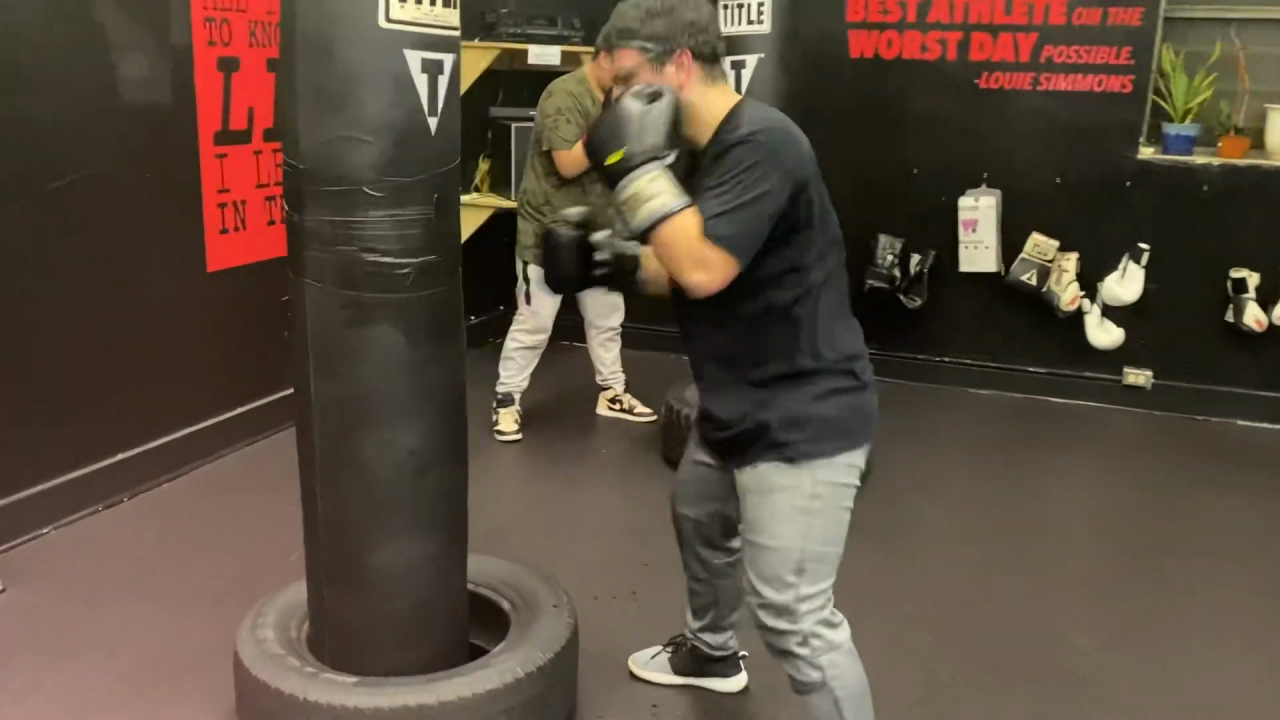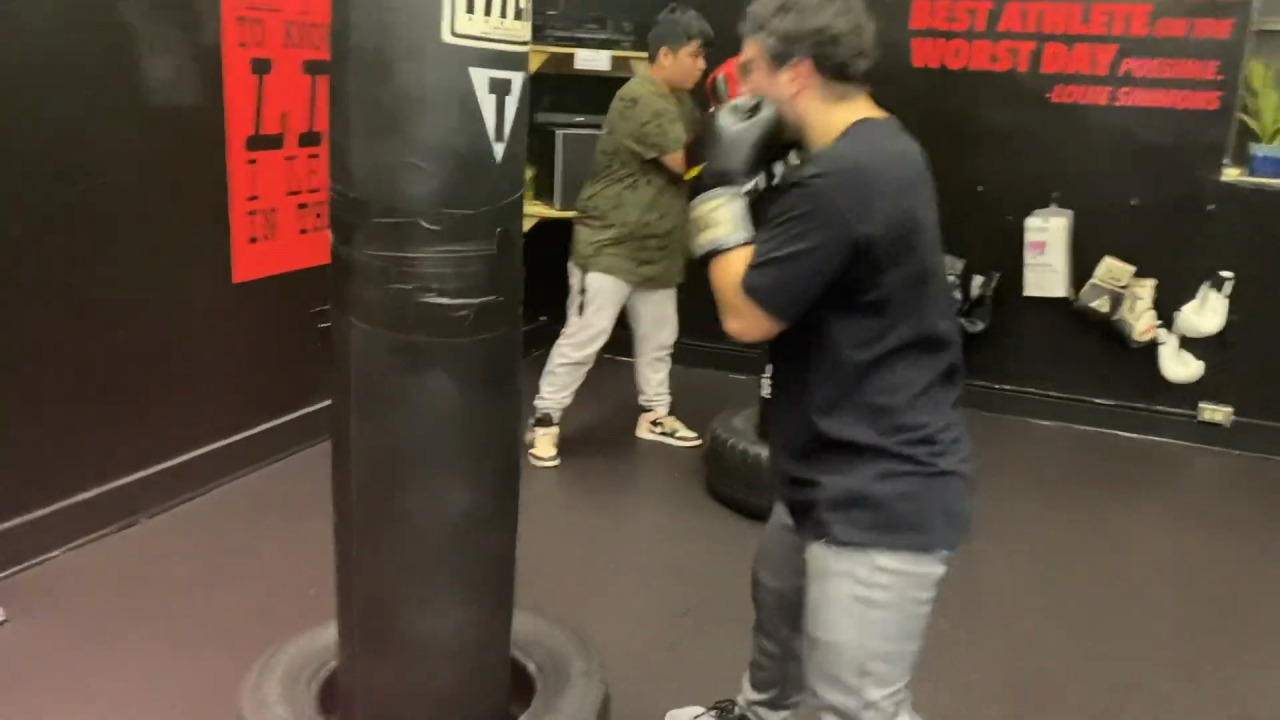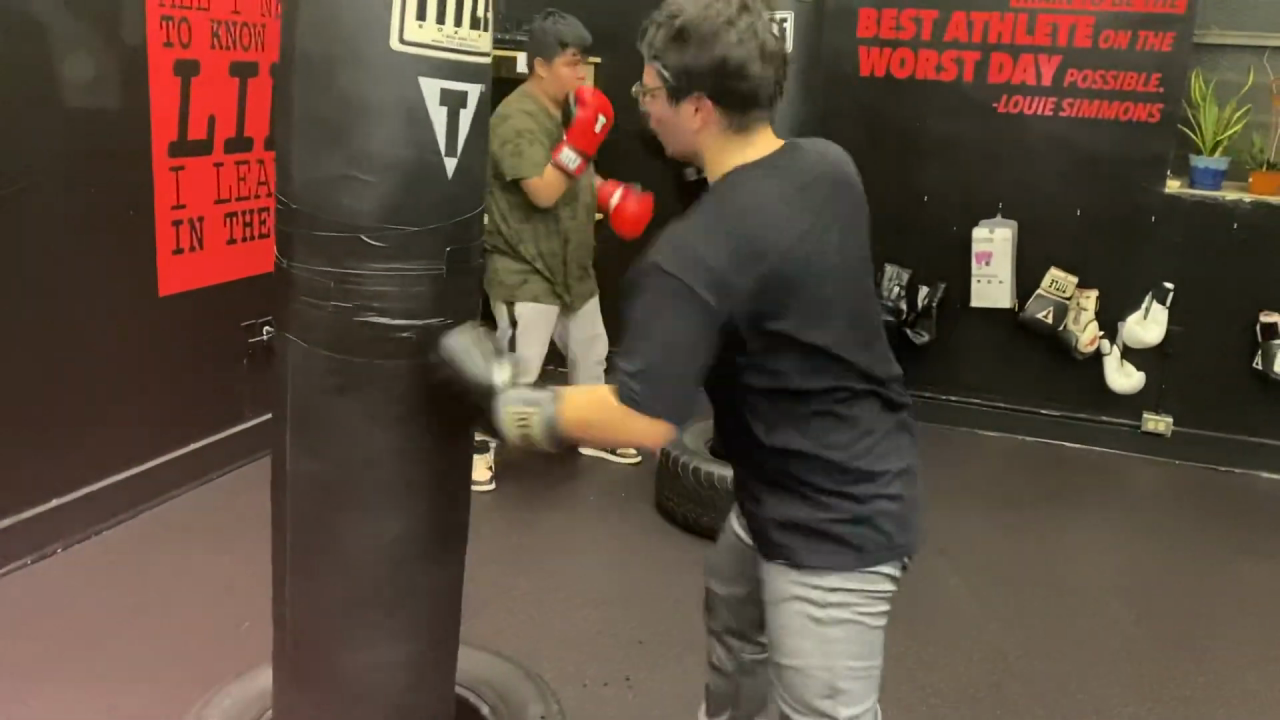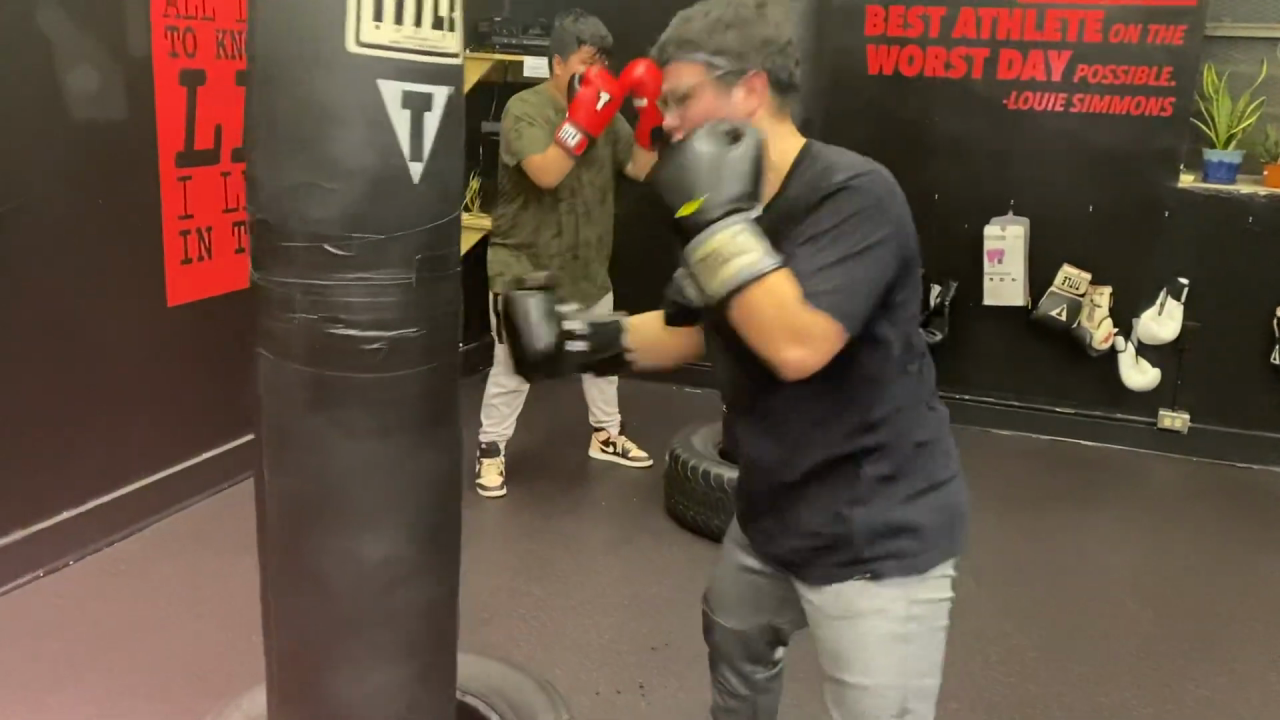
dt=1s
person 1, frame 1
left shoulder: (756, 144)
right shoulder: (703, 159)
left elbow: (703, 270)
right elbow: (681, 269)
left wrist: (635, 164)
right wrist: (604, 259)
left hip: (804, 414)
right hip: (739, 406)
left knee: (790, 612)
right knee: (698, 516)
right ankle: (712, 649)
person 1, frame 2
left shoulder: (844, 176)
right shoulder: (881, 149)
left elbow: (747, 316)
right elbow: (792, 265)
left wrist: (722, 186)
right wrist: (735, 179)
left hip: (879, 490)
right hip: (832, 466)
right knee: (780, 596)
person 1, frame 3
left shoulder: (696, 255)
right shoulder: (824, 163)
left elbow: (642, 421)
left wrist: (500, 399)
left hip: (833, 516)
right hip: (833, 484)
right knee: (733, 605)
person 1, frame 4
left shoulder: (853, 192)
right shoulder: (719, 205)
left elbow: (797, 346)
right elbow: (691, 331)
left wrist: (715, 219)
right wrist: (588, 337)
left hip: (883, 530)
right hip: (775, 509)
right knee: (735, 631)
person 2, frame 1
right shoulder: (563, 94)
right elbow: (568, 164)
right hip: (548, 232)
left knee: (607, 318)
right knee: (533, 324)
left ankle: (611, 392)
right ankle: (505, 401)
person 2, frame 2
left shoulder: (673, 97)
right shoulder: (641, 99)
right elbow: (685, 163)
left hip: (654, 244)
right hip: (609, 243)
left knee: (659, 336)
right knee: (584, 338)
left ankle: (654, 414)
right ankle: (545, 420)
person 2, frame 3
left shoulder: (573, 107)
right shoulder: (515, 117)
right elbow: (544, 192)
left wrist: (614, 198)
right wrist: (582, 138)
left hip: (572, 268)
right hip: (524, 272)
left knee: (592, 351)
right knee: (521, 367)
right ankle: (480, 445)
person 2, frame 4
left shoulder: (604, 111)
right shoulder: (524, 108)
left elbow: (640, 169)
right elbow: (547, 174)
left wrist: (647, 118)
right wrist: (582, 120)
left hip: (586, 265)
right hip: (524, 264)
right knee: (514, 365)
left ankle: (605, 434)
right ankle: (490, 450)
